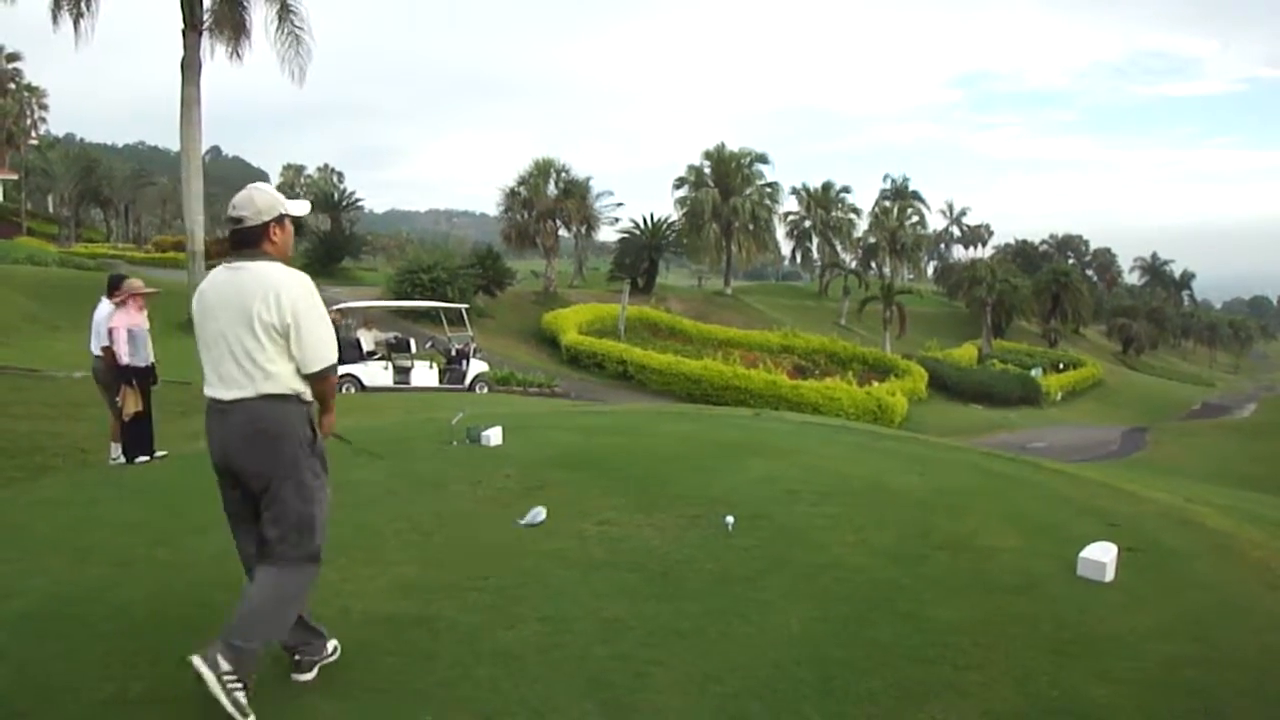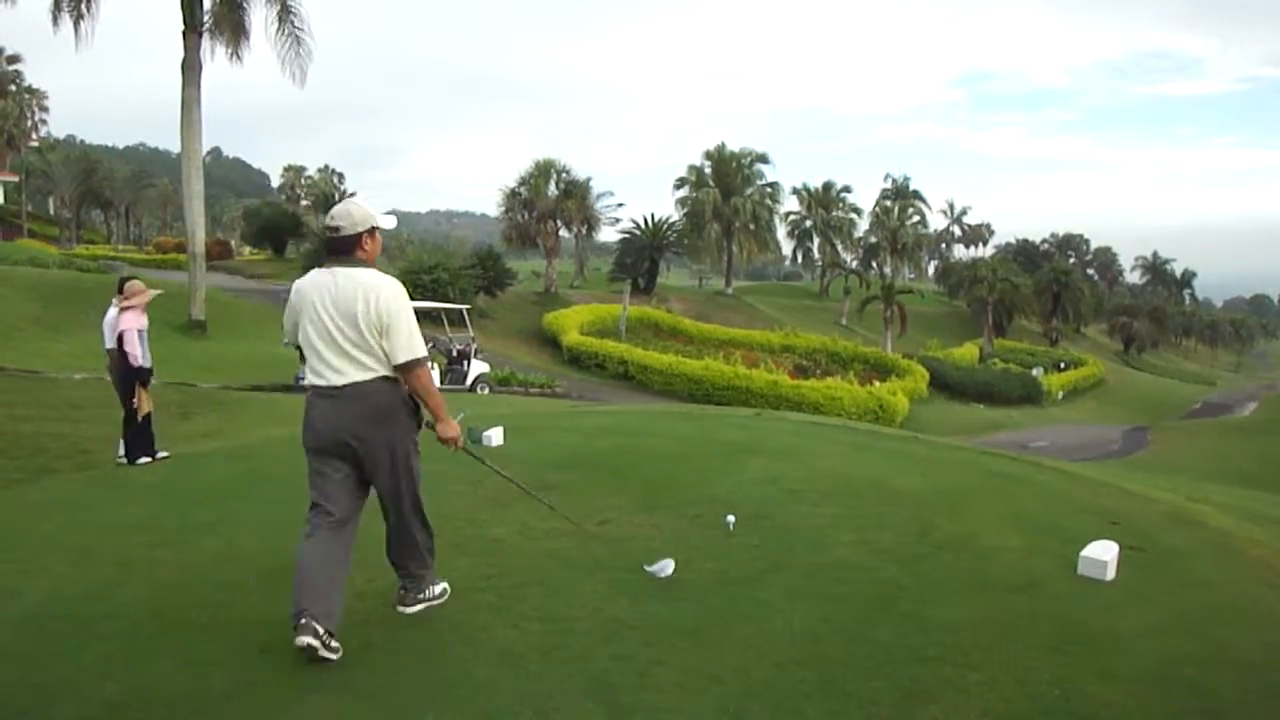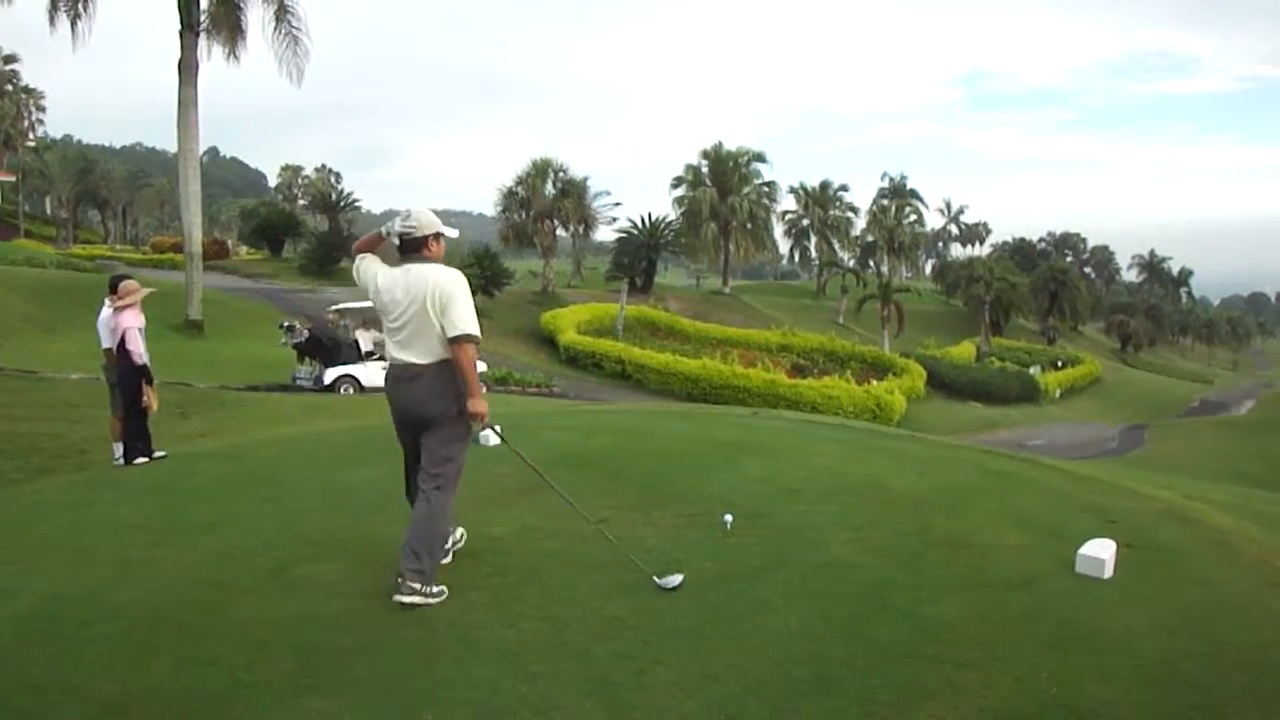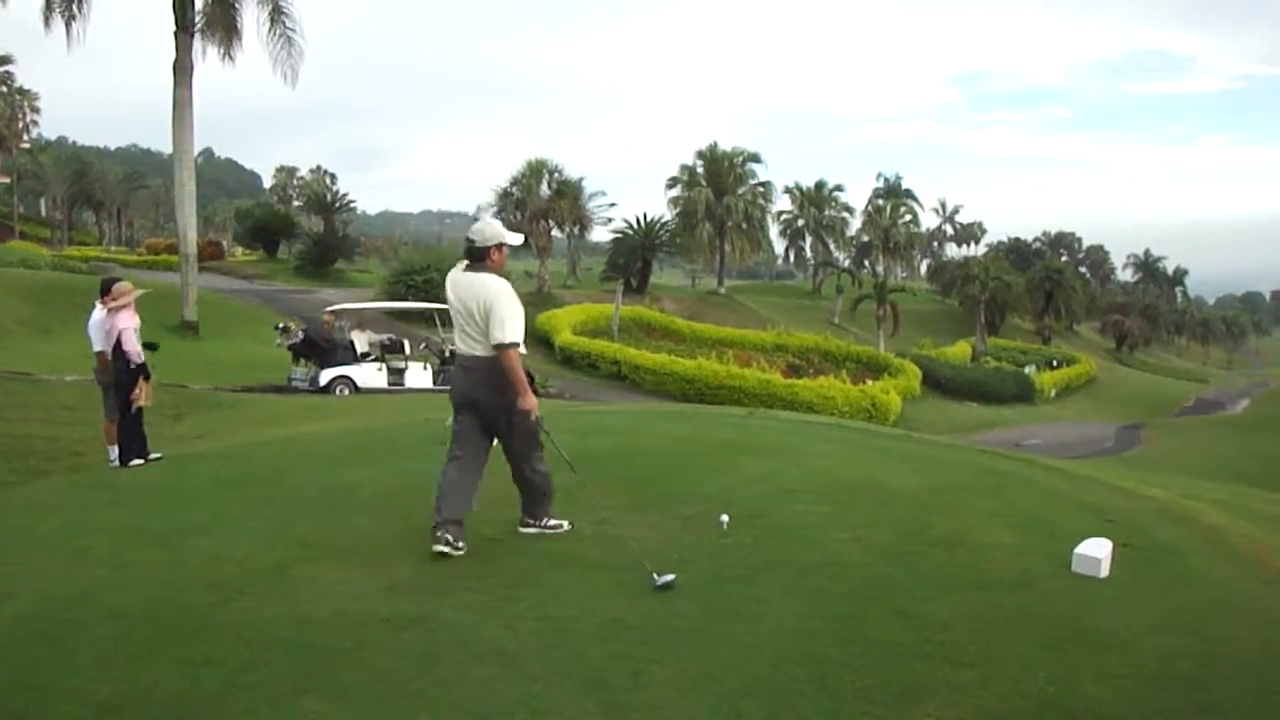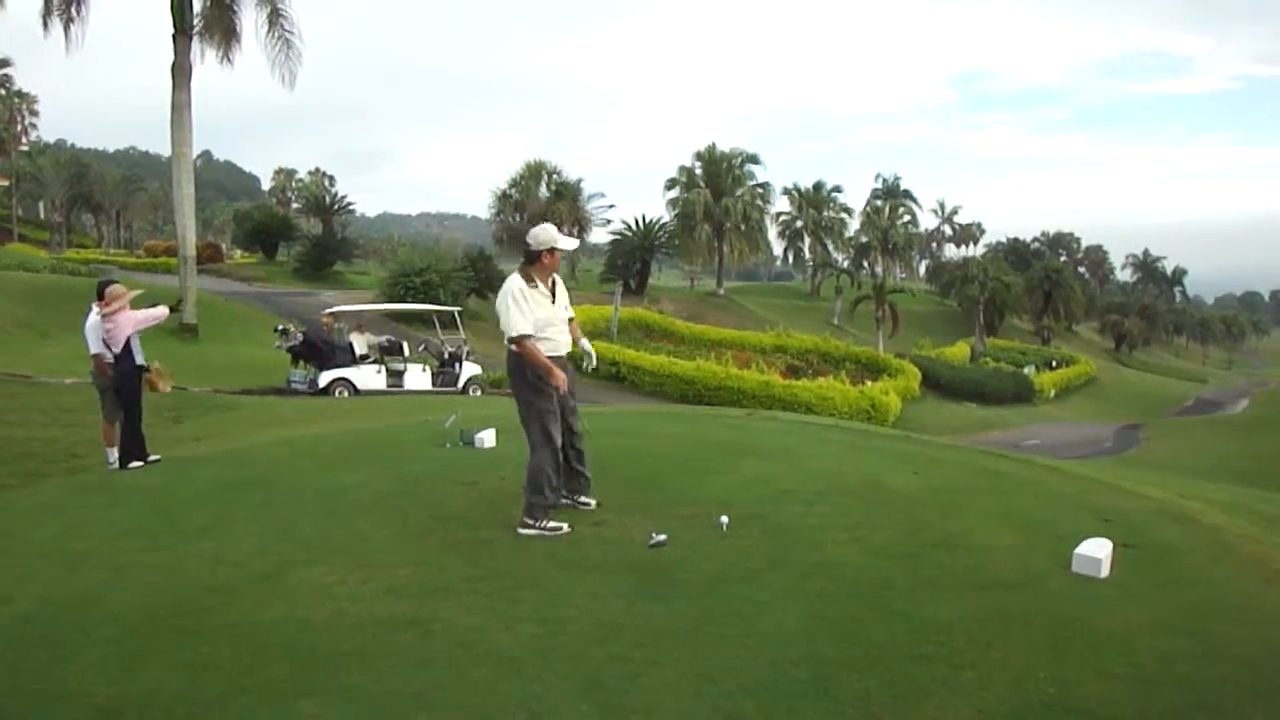
dt=0.5s
person 1, frame 1
left shoulder: (208, 288)
right shoulder: (291, 285)
right elbow: (321, 368)
right wrist: (325, 411)
left hip: (222, 424)
right hip: (277, 424)
left knee: (264, 547)
right knee: (295, 554)
left ankle: (305, 645)
right ankle: (229, 656)
person 1, frame 2
left shoulder: (303, 288)
right shoulder: (384, 288)
left elbow: (294, 335)
right elbow: (410, 363)
right wrist: (442, 416)
left hip: (322, 409)
right hip: (378, 406)
left knee: (328, 519)
right knee: (404, 505)
left ankle: (312, 619)
right ankle: (417, 585)
person 1, frame 3
left shoulder: (383, 280)
right shoulder: (449, 279)
left elbow: (359, 253)
right elbow: (462, 341)
left wrist: (385, 231)
right wrist: (475, 394)
left hip: (400, 385)
right hip: (442, 387)
left knee: (419, 473)
right knee: (437, 482)
left ankle: (437, 540)
right ankle: (414, 576)
person 1, frame 4
left shoulder: (455, 279)
right shoulder: (498, 289)
left elbow: (467, 261)
right elbow: (506, 346)
left wrist: (475, 234)
right wrist: (524, 392)
left hip: (464, 374)
right hip: (497, 377)
left knee: (464, 456)
right knee: (527, 452)
left ankle: (448, 530)
right ankle: (535, 515)
person 1, frame 5
left shoulder: (554, 281)
right shoulder: (515, 288)
left elbow: (564, 318)
right elbow: (521, 339)
left wrist: (581, 341)
right wrist: (551, 371)
left hip: (560, 368)
right hip: (531, 372)
left knee: (570, 433)
right knee: (547, 444)
left ankle: (573, 490)
right ankle: (536, 517)
